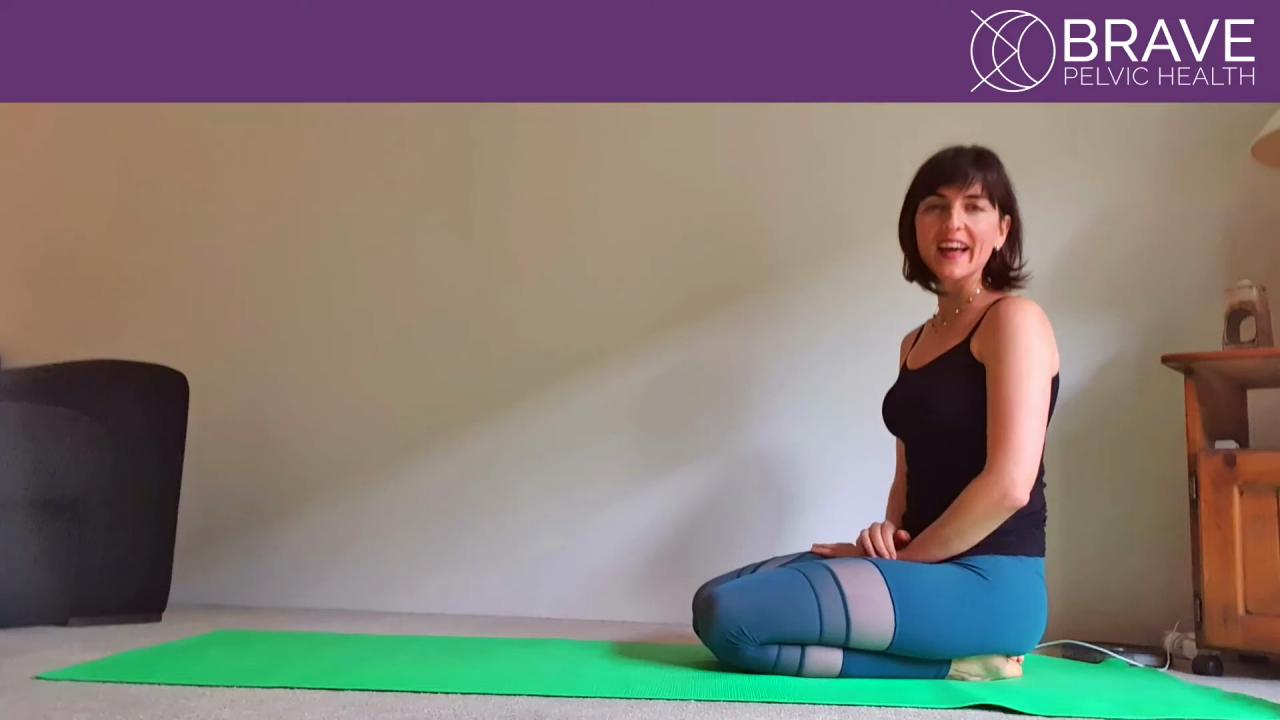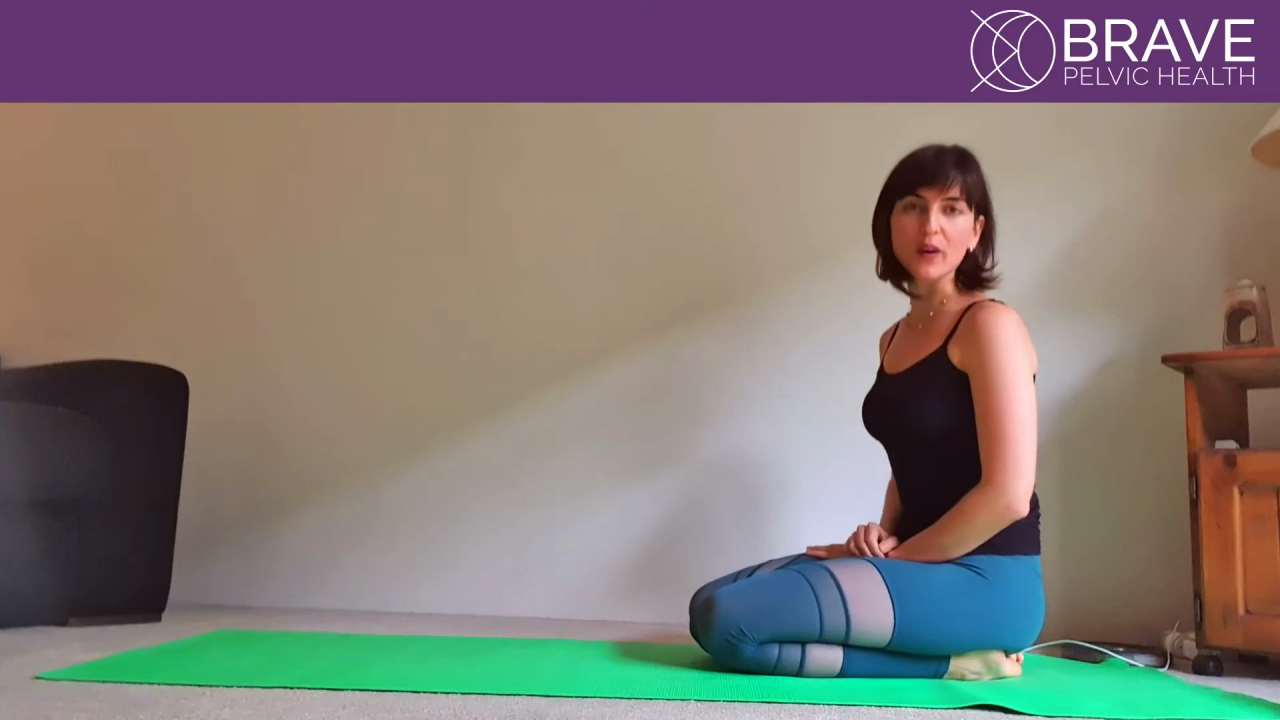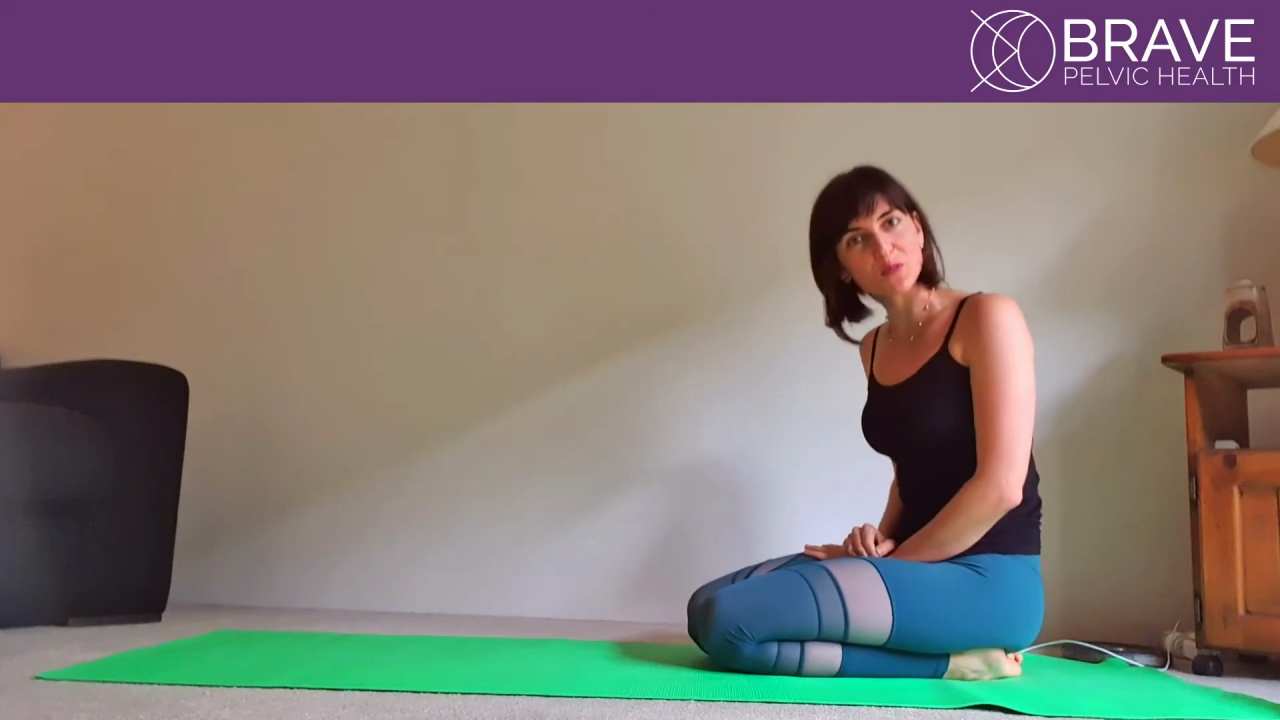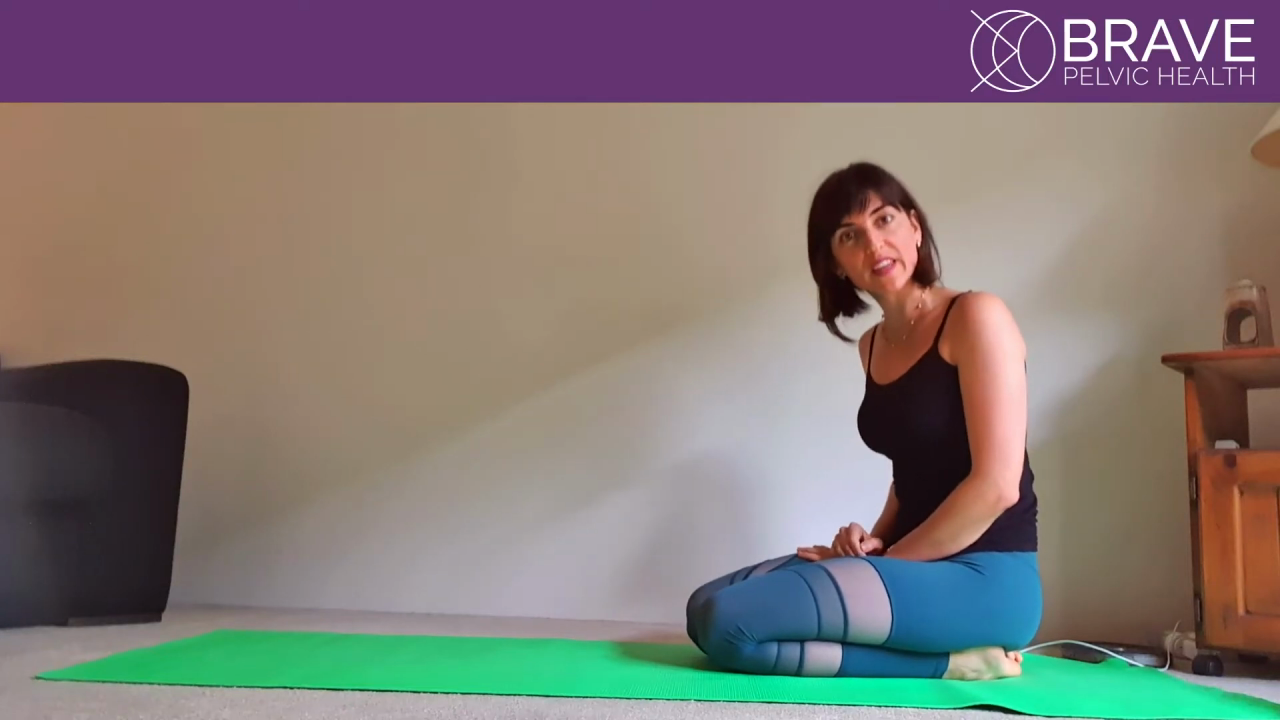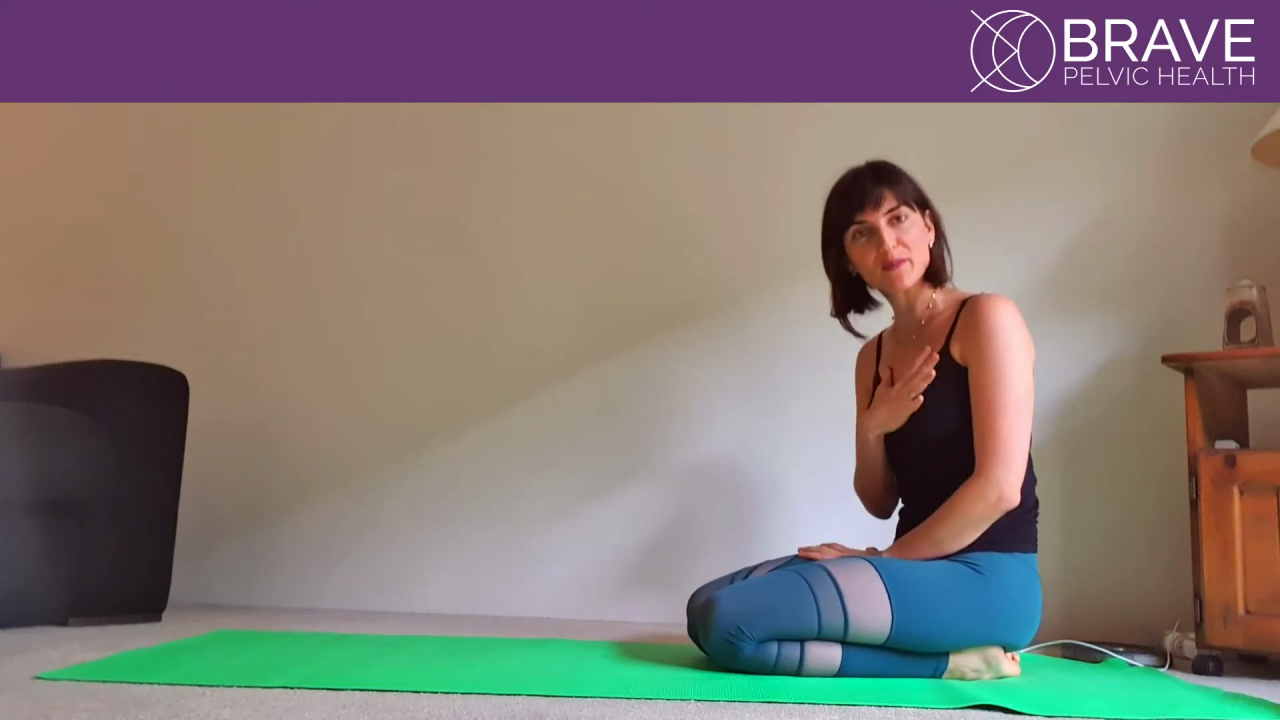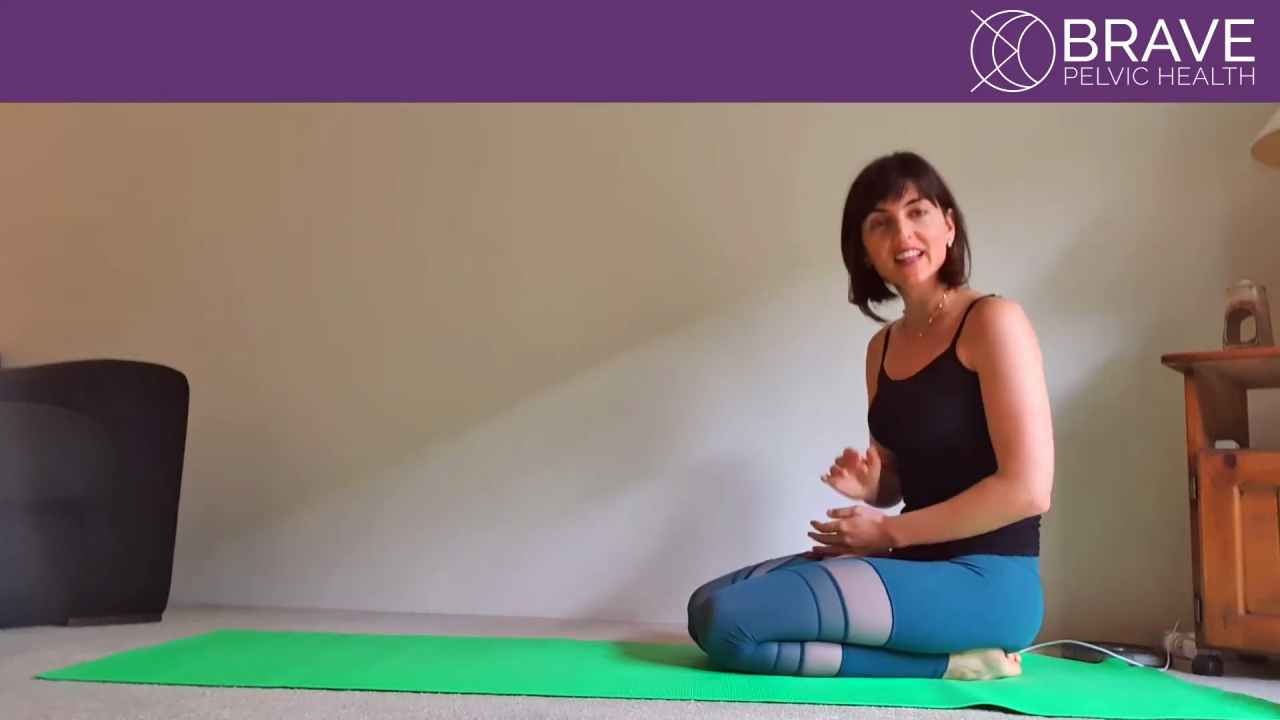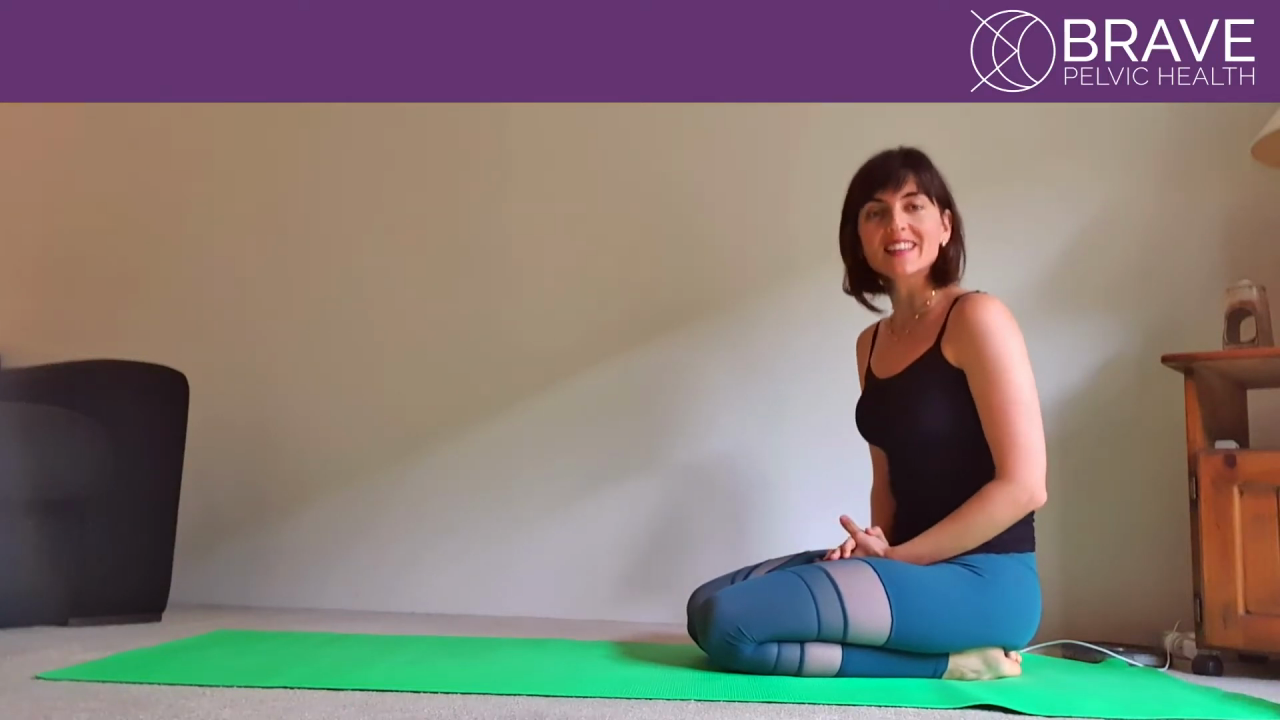
dt=0.7s
person 1, frame 1
left shoulder: (1015, 319)
right shoulder: (915, 343)
left elbow: (1009, 484)
left wrist: (904, 557)
right wrist: (887, 536)
left hip: (988, 586)
right hip: (929, 569)
left knee: (731, 620)
right knee: (716, 604)
left ankle: (957, 659)
person 1, frame 2
left shoulder: (990, 326)
right shoulder: (894, 339)
left elbow: (1008, 495)
left wrist: (898, 556)
right wrist: (884, 537)
left hip: (986, 583)
right hip: (925, 566)
left knee: (731, 622)
right knee: (710, 607)
left ankle: (958, 658)
person 1, frame 3
left shoulder: (989, 318)
right shoulder: (874, 348)
left elbow: (1001, 487)
left wrist: (897, 560)
right wrist: (883, 541)
left hip: (986, 582)
right hip: (924, 565)
left knee: (730, 622)
right knee: (709, 609)
left ankle: (951, 660)
person 1, frame 4
left shoulder: (976, 317)
right shoulder: (873, 345)
left elbow: (997, 486)
left wrist: (891, 559)
right wrist: (876, 542)
left hip: (984, 581)
right hip: (919, 567)
left knee: (730, 622)
right knee: (708, 608)
left ankle: (956, 657)
person 1, frame 5
left shoulder: (987, 317)
right shoulder: (874, 354)
left elbow: (999, 486)
left wrist: (884, 560)
right wrist: (871, 430)
left hip: (985, 582)
right hip: (921, 570)
left knee: (731, 624)
right knee: (707, 610)
left ankle: (949, 657)
person 1, frame 6
left shoulder: (994, 321)
right shoulder: (882, 346)
left elbow: (1027, 489)
left wrist: (891, 532)
right wrist: (868, 483)
left hip: (986, 584)
right hip: (918, 567)
left knee: (731, 623)
right knee: (709, 607)
left ankle: (953, 656)
person 1, frame 7
left shoulder: (977, 317)
right shoulder: (871, 344)
left elbow: (1023, 486)
left wrist: (897, 559)
right wrist: (876, 546)
left hip: (983, 583)
right hip: (913, 567)
left knee: (731, 625)
right knee: (708, 609)
left ankle: (954, 656)
